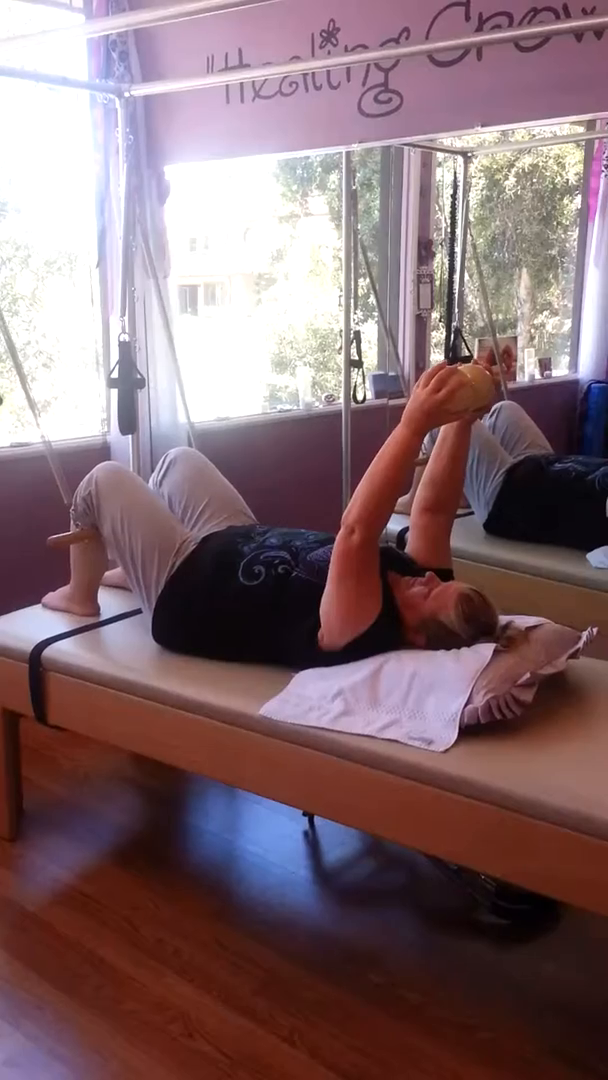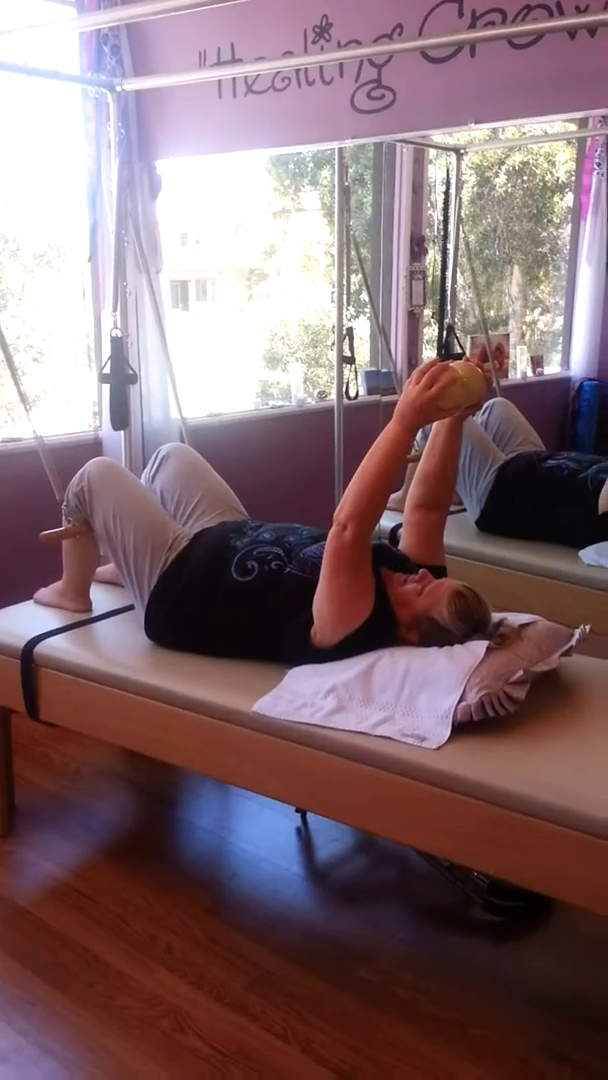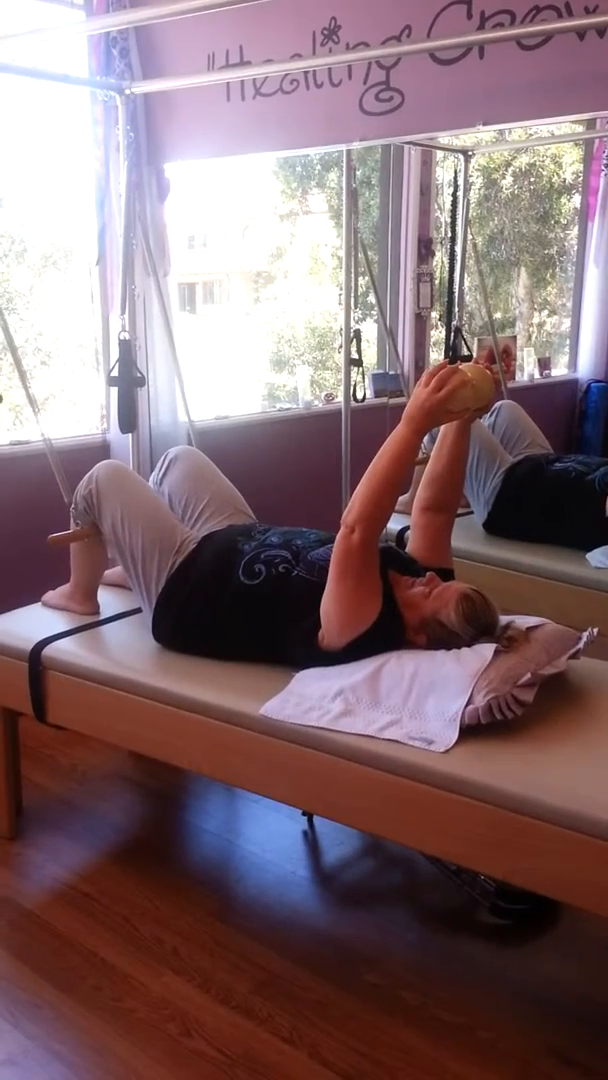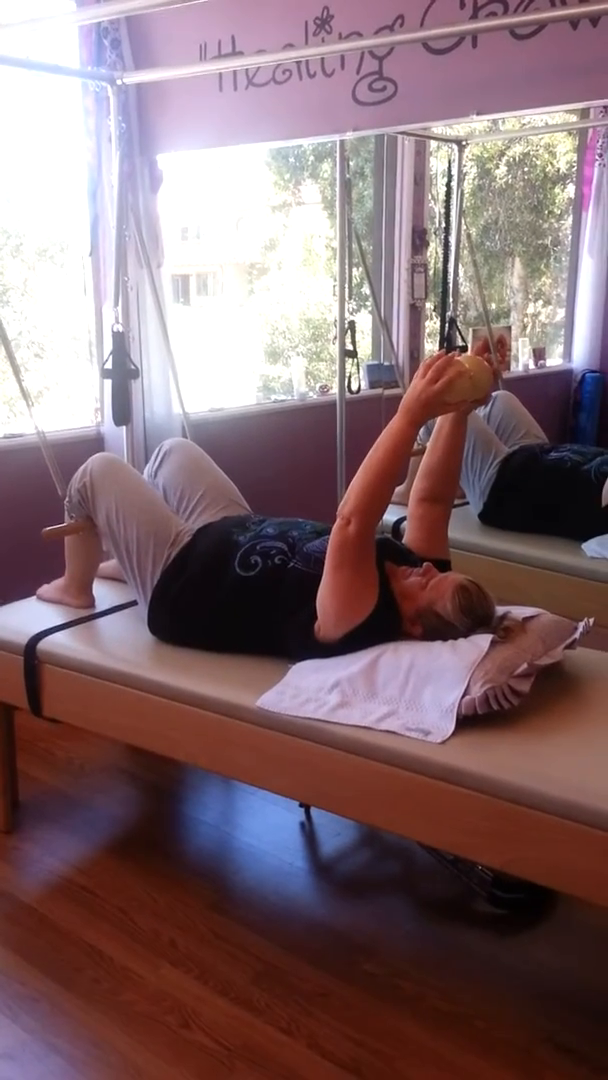
dt=0.5s
person 1, frame 1
left shoulder: (363, 631)
right shoulder: (423, 582)
left elbow: (357, 530)
right elbow: (434, 508)
left wrist: (413, 425)
right wrist: (459, 420)
left hip: (185, 591)
left knee: (104, 479)
right knee: (181, 460)
left ankle: (80, 595)
right ankle: (132, 567)
person 1, frame 2
left shoulder: (356, 627)
right shoulder: (418, 580)
left elbow: (349, 528)
right elbow: (427, 506)
left wrist: (405, 422)
right wrist: (451, 417)
left hip: (176, 587)
left knee: (97, 474)
right knee: (173, 456)
left ankle: (72, 590)
right ankle: (122, 562)
person 1, frame 3
left shoulder: (362, 630)
right shoulder: (427, 583)
left elbow: (356, 530)
right elbow: (434, 509)
left wrist: (414, 424)
right wrist: (459, 420)
left hip: (185, 590)
right hip: (238, 550)
left knee: (104, 478)
right knee: (181, 459)
left ankle: (80, 593)
right ankle: (133, 566)
person 1, frame 4
left shoulder: (362, 621)
right shoulder: (422, 575)
left elbow: (353, 521)
right elbow: (432, 498)
left wrist: (410, 416)
right wrist: (455, 409)
left hip: (180, 585)
right hip: (233, 542)
left knee: (99, 470)
right knee: (176, 451)
left ankle: (75, 586)
right ankle: (127, 558)
